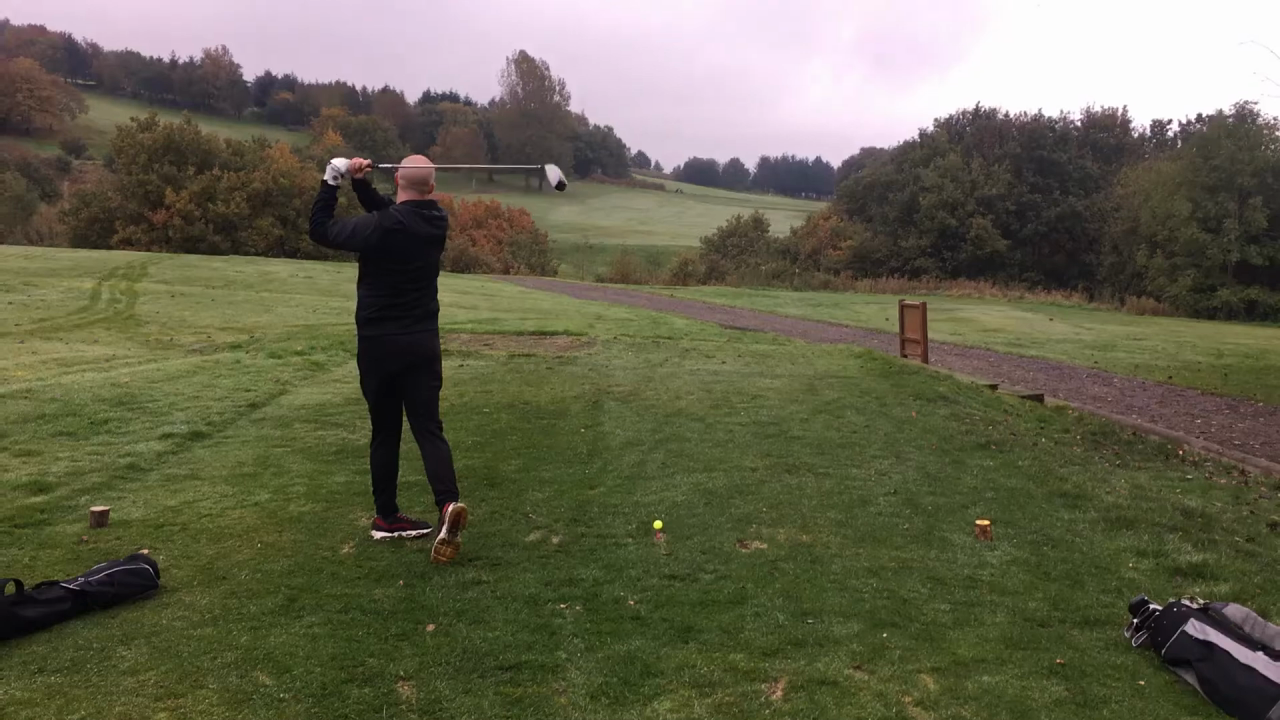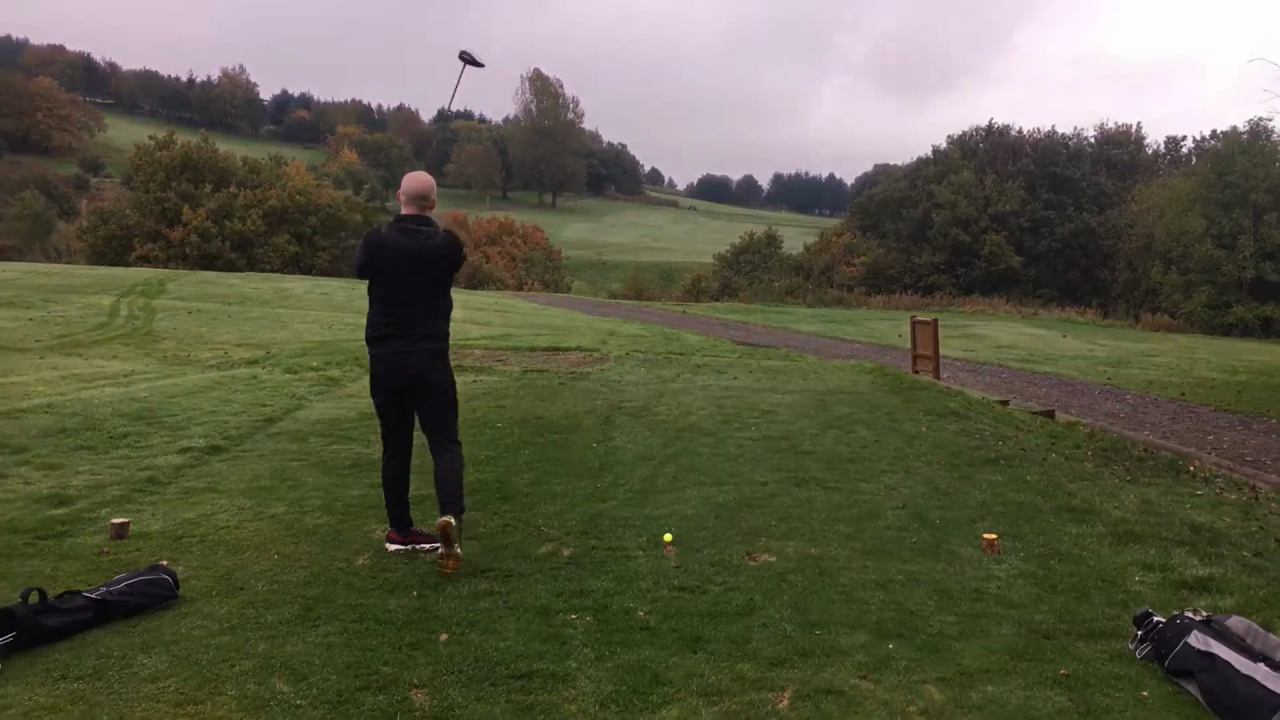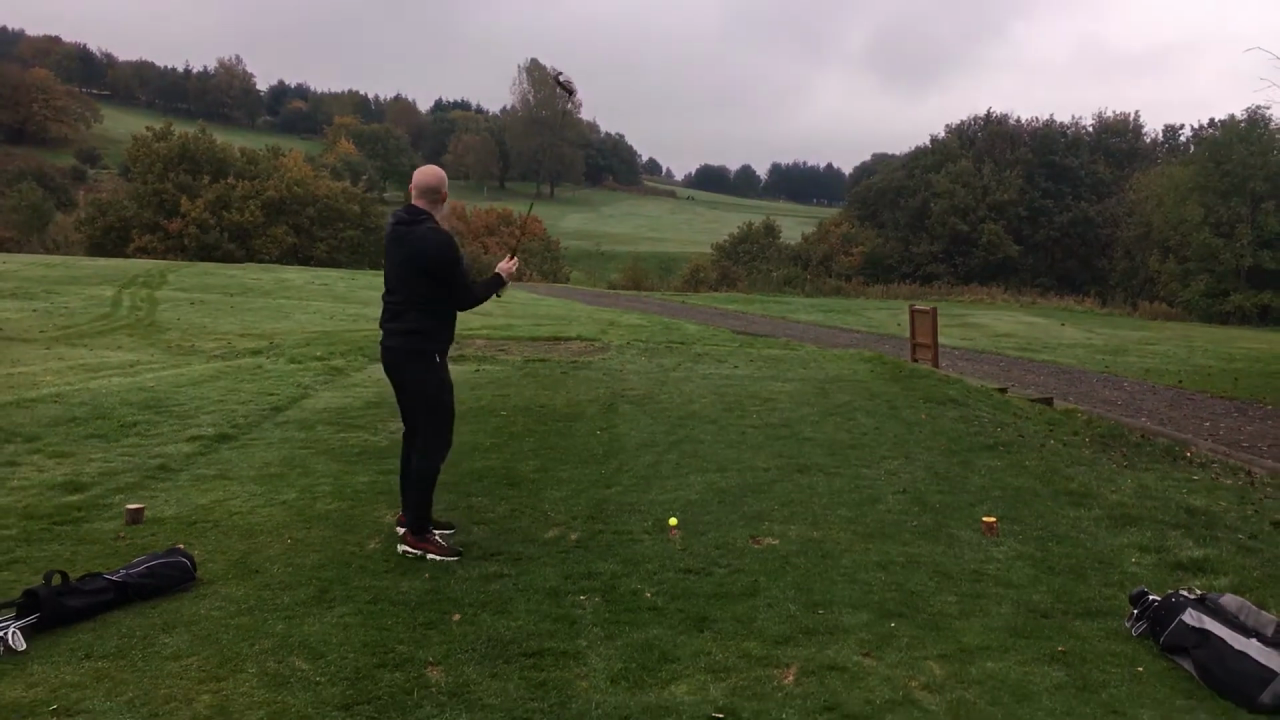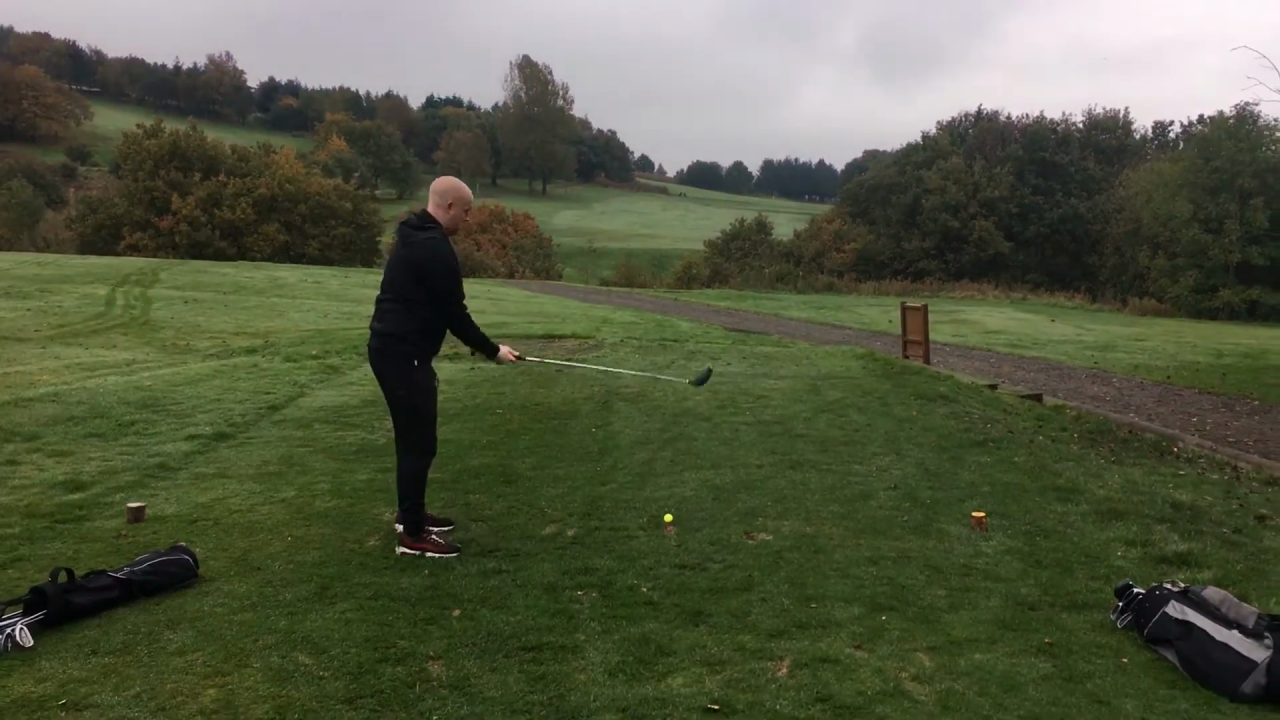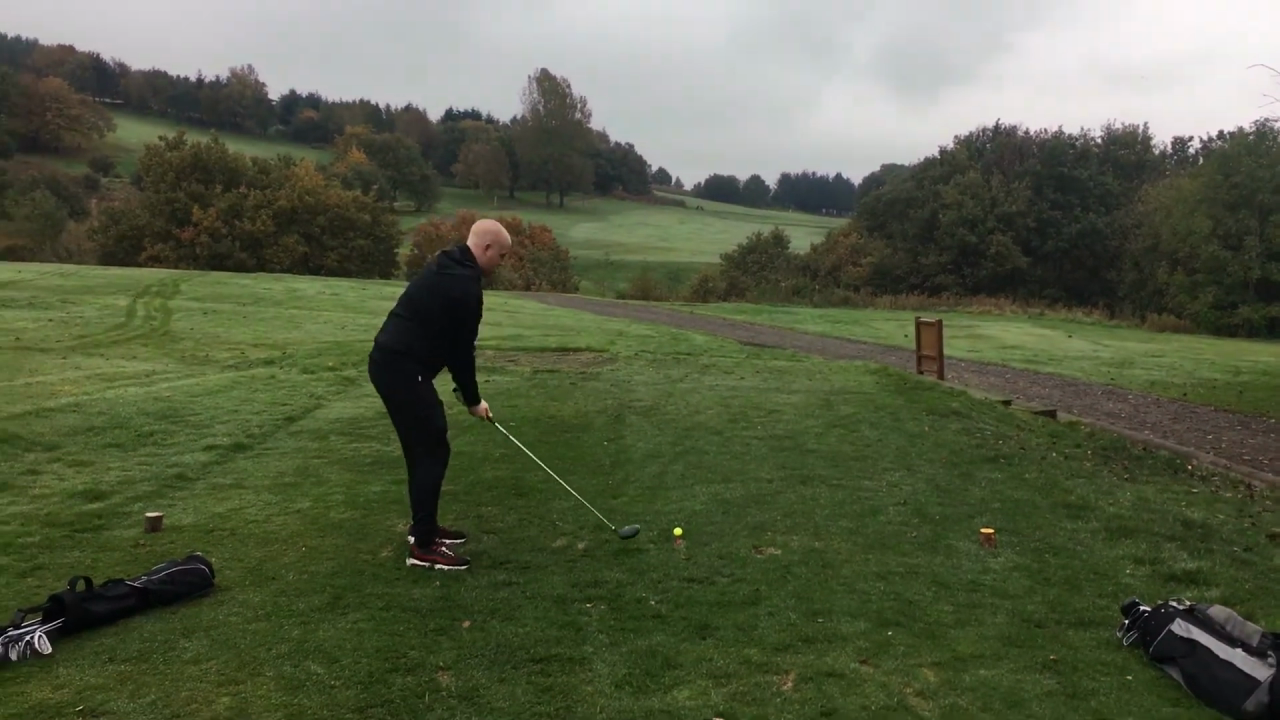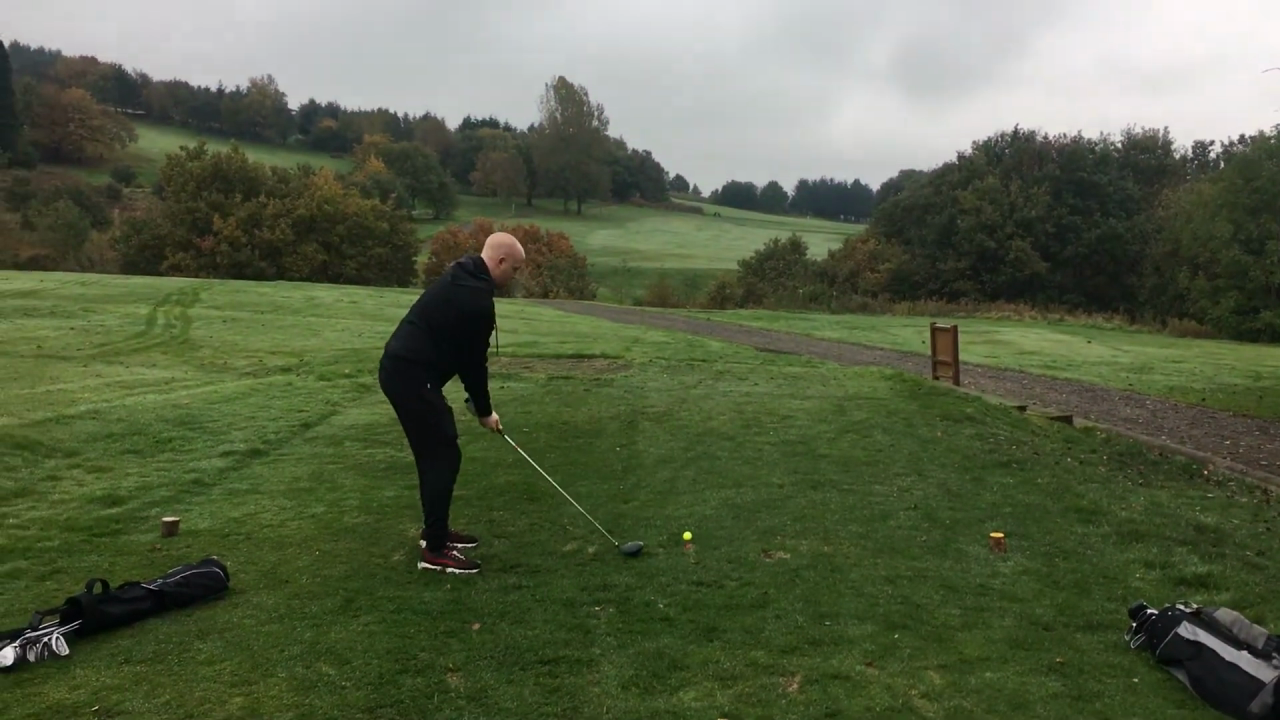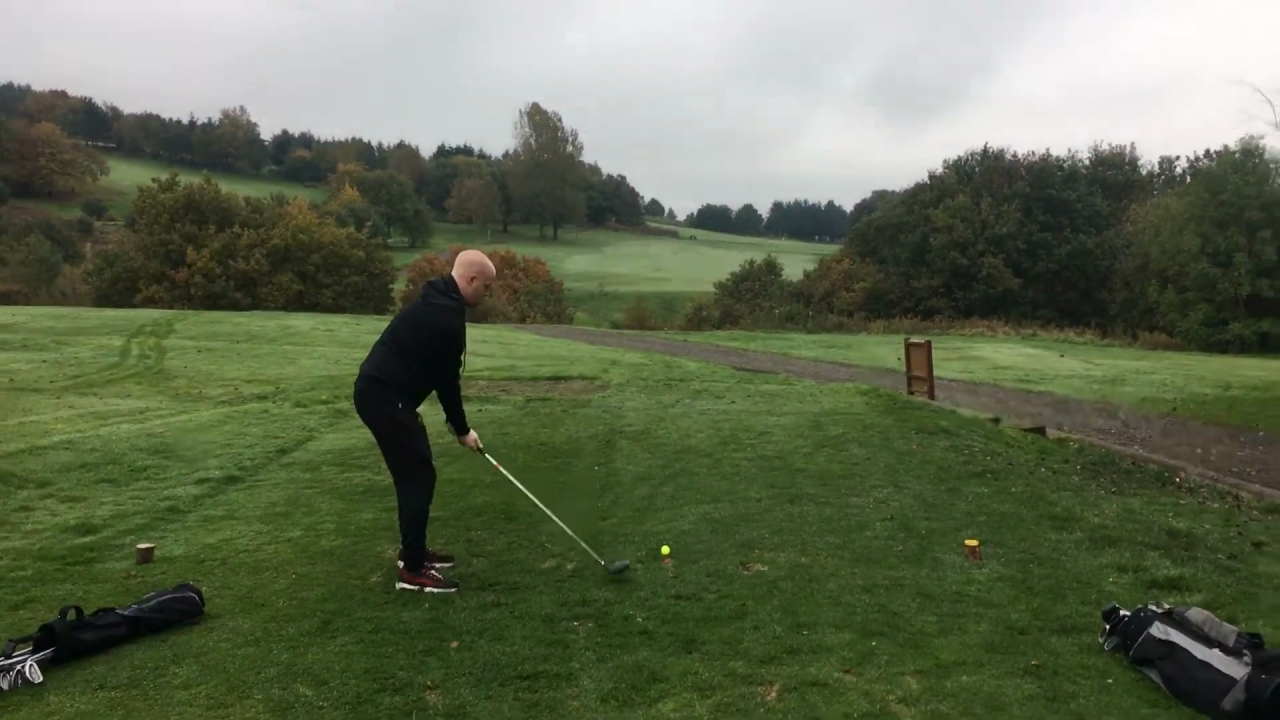
dt=0.4s
person 1, frame 1
left shoulder: (380, 228)
right shoulder: (436, 223)
left elbow: (320, 230)
left wrist: (333, 177)
right wrist: (359, 181)
left hip: (379, 343)
right hip: (422, 341)
left knee: (384, 430)
right knee: (428, 427)
left ankle: (386, 516)
right ankle: (448, 502)
person 1, frame 2
left shoulder: (378, 242)
right shoulder: (446, 243)
right wrist: (427, 227)
left hip: (385, 359)
right hip: (429, 358)
left knee: (395, 446)
right knee: (445, 441)
left ankle: (400, 529)
right ankle: (450, 515)
person 1, frame 3
left shoulder: (397, 233)
right shoulder: (436, 240)
right elbow: (463, 298)
left wrist: (488, 278)
right wrist: (500, 277)
left hip: (395, 346)
right hip: (423, 351)
left knee: (417, 432)
right knee: (435, 438)
left ankle: (410, 514)
right ankle: (416, 533)
person 1, frame 4
left shoulder: (414, 238)
right shoulder: (435, 249)
right elbow: (454, 315)
left wrist: (484, 345)
right wrist: (492, 350)
left hip: (391, 346)
right hip: (403, 353)
left knee: (413, 435)
right knee: (419, 440)
left ankle: (410, 513)
right ankle: (413, 534)
person 1, frame 5
left shoulder: (447, 269)
right shoulder: (465, 287)
right elbow: (461, 349)
left wrist: (466, 391)
right wrist: (473, 398)
left hip: (392, 360)
right hip: (404, 368)
left knee: (425, 447)
right knee: (432, 451)
left ankle: (423, 526)
right ankle: (424, 545)
person 1, frame 6
left shoulder: (461, 278)
right shoulder: (476, 300)
right elbow: (473, 360)
left wrist: (478, 403)
right wrist: (484, 410)
left hip: (401, 367)
right hip: (412, 376)
left knee: (435, 453)
right knee: (443, 456)
left ankle: (435, 530)
right ankle: (435, 549)
person 1, frame 7
left shoulder: (437, 301)
right shoulder: (445, 318)
left elbow: (438, 374)
right elbow: (446, 379)
left wrist: (456, 422)
right wrist: (462, 429)
left hip: (379, 390)
right hip: (385, 397)
left knee: (414, 472)
right knee: (418, 476)
left ankle: (413, 550)
right ankle: (412, 569)
